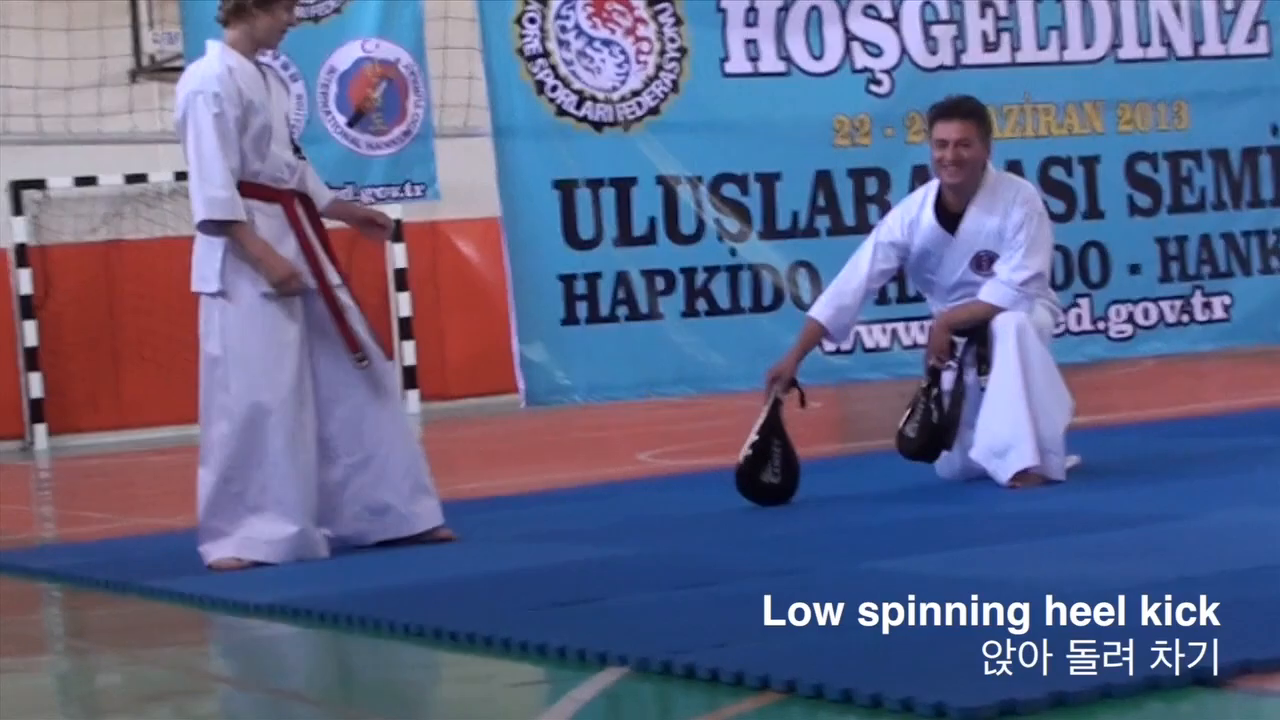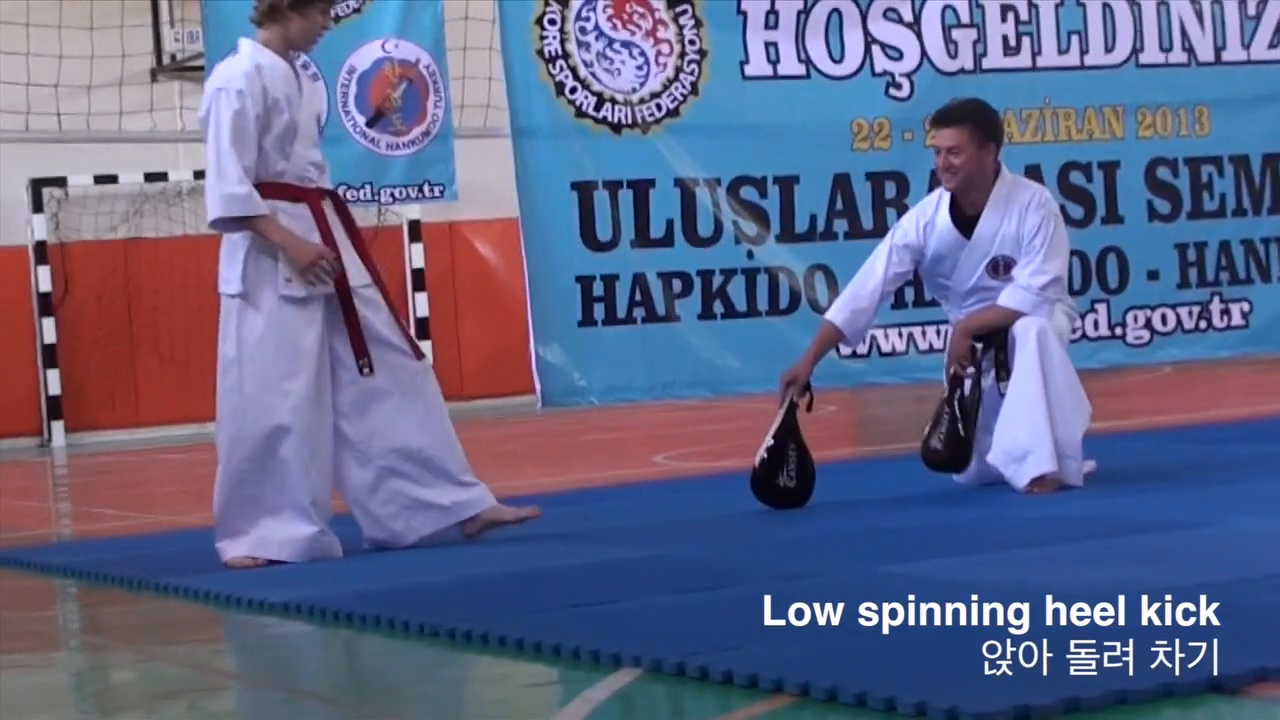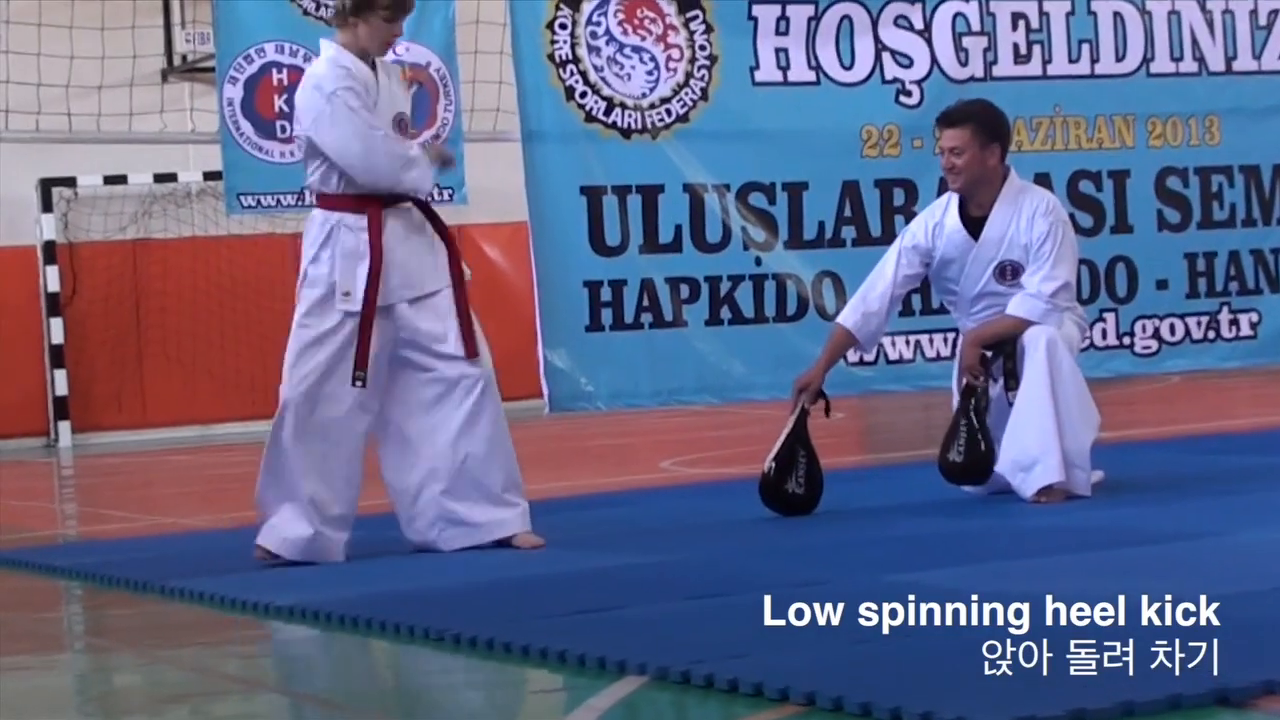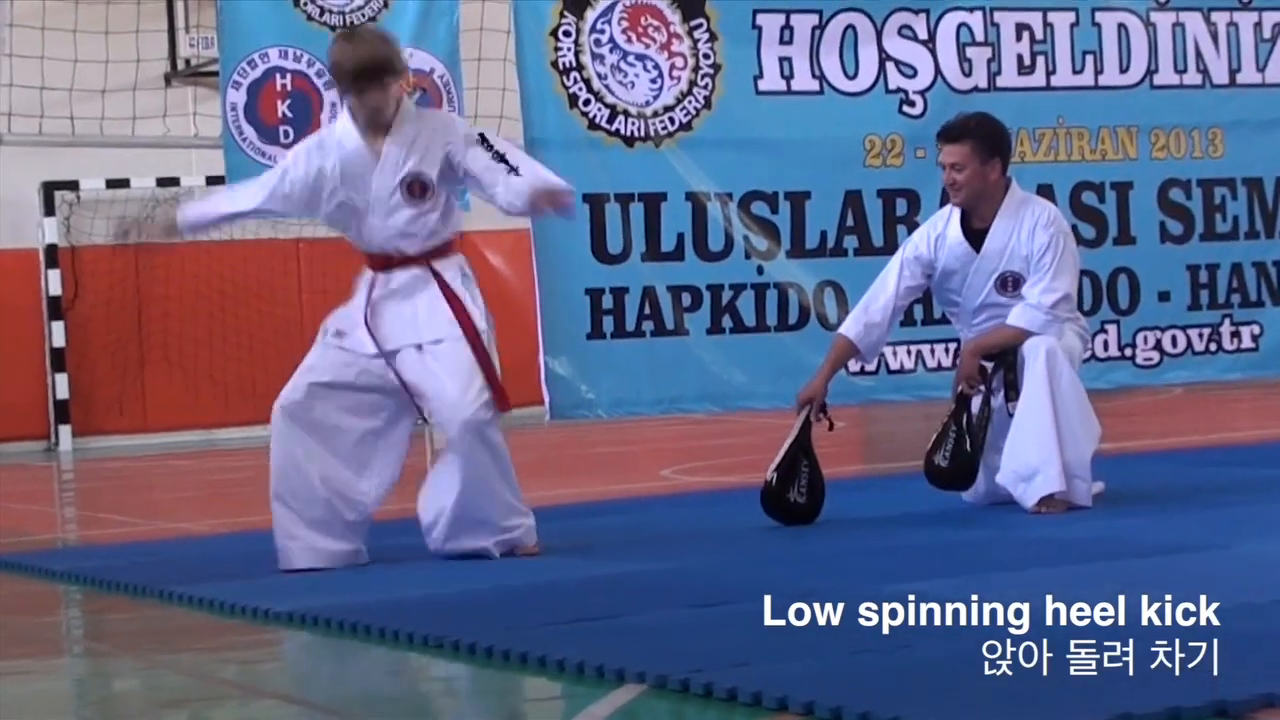
dt=0.3s
person 1, frame 1
left shoulder: (266, 80)
right shoulder: (210, 81)
right elbow: (212, 183)
left wrist: (350, 213)
right wrist: (262, 254)
left hip: (295, 243)
right hip: (247, 252)
left knee: (356, 378)
right knee: (253, 392)
left ankle: (388, 512)
right ankle: (244, 534)
person 1, frame 2
left shoulder: (295, 77)
right shoulder: (237, 79)
right elbow: (227, 183)
right wrist: (286, 240)
left hip: (324, 245)
right hip: (270, 256)
left knee: (389, 373)
right knee: (270, 396)
left ankle: (454, 505)
right ankle: (260, 531)
person 1, frame 3
left shoulder: (388, 78)
right shoulder: (324, 83)
right elbow: (384, 165)
right wrist: (430, 157)
left hip: (406, 244)
right hip: (344, 252)
left knee: (457, 377)
right knee: (320, 394)
left ankle: (490, 519)
right ankle: (295, 530)
person 1, frame 4
left shoulder: (437, 129)
right shoulder: (324, 152)
left elbow: (504, 173)
right elbow: (262, 192)
left wrist: (544, 193)
right wrist: (185, 218)
left hip: (437, 293)
right hip: (379, 297)
left knee: (466, 415)
right knee: (305, 412)
left ankle: (504, 528)
right ankle: (318, 542)
person 2, frame 1
left shoulder: (1018, 199)
right shoulder: (912, 214)
left elbow: (1018, 289)
right elbow: (851, 286)
left wrist: (946, 322)
right wrist: (794, 357)
left hip: (1018, 318)
right hip: (955, 337)
left knee: (1012, 326)
right knee: (955, 466)
left ankle: (1031, 457)
person 2, frame 2
left shoulder: (1032, 203)
right shoulder: (925, 218)
left elbow: (1037, 293)
right elbow: (865, 291)
left wrist: (966, 327)
right wrist: (809, 360)
left hip: (1034, 320)
right hip: (971, 340)
left knee: (1032, 333)
right knee: (972, 470)
left ankle: (1047, 462)
person 2, frame 3
left shoulder: (1039, 209)
right shoulder: (934, 222)
left elbow: (1046, 301)
right elbow: (876, 295)
left wrist: (976, 338)
right wrist: (822, 366)
left hip: (1043, 328)
right hip: (980, 346)
left knee: (1042, 343)
right knee: (981, 477)
left ankle: (1055, 473)
person 2, frame 4
left shoulder: (1041, 220)
right shoulder: (936, 233)
left elbow: (1046, 311)
right elbow: (878, 306)
left wrist: (974, 347)
right wrist: (824, 376)
left hip: (1047, 340)
right hip: (982, 361)
left knee: (1041, 352)
right knee: (982, 490)
left ankle: (1056, 483)
right ankle: (1046, 465)
